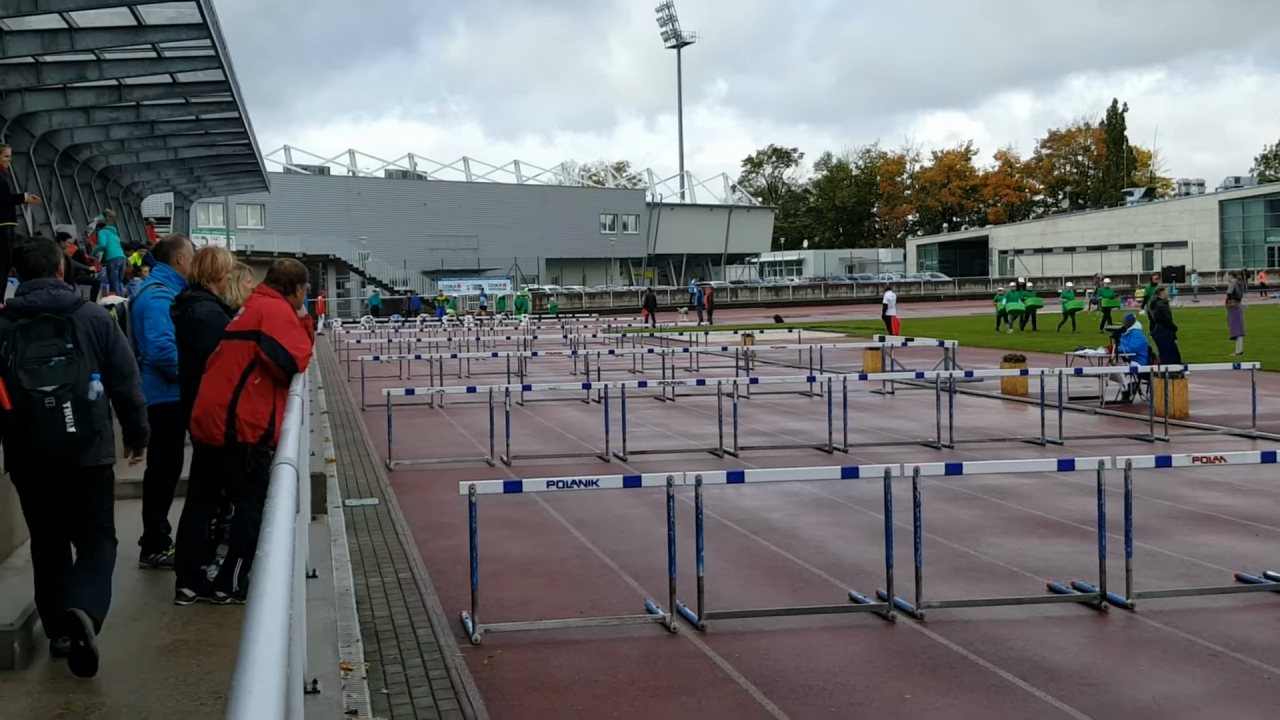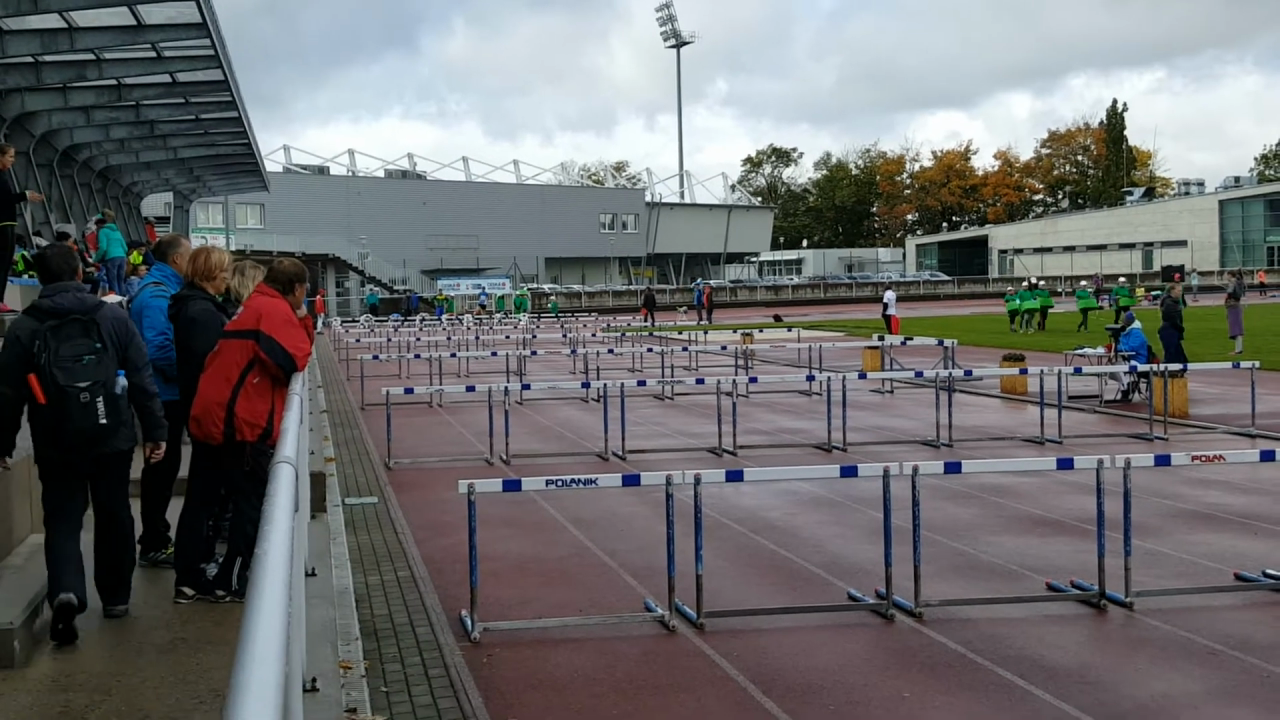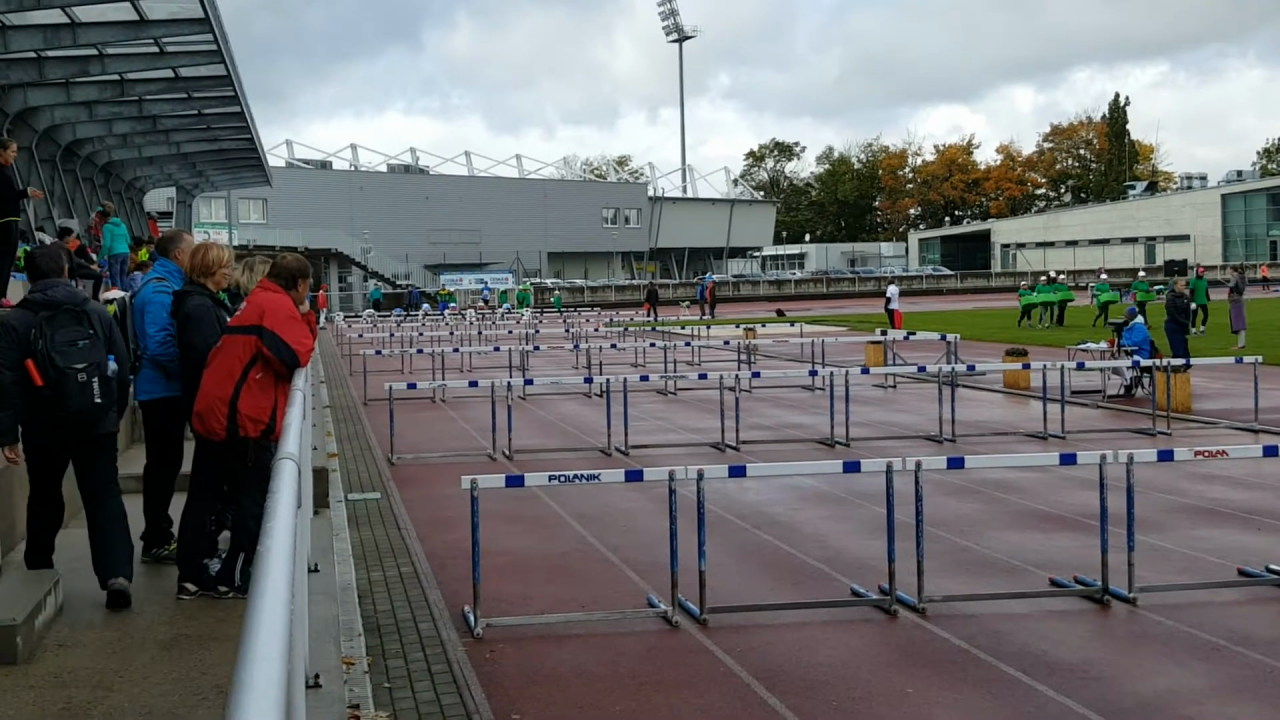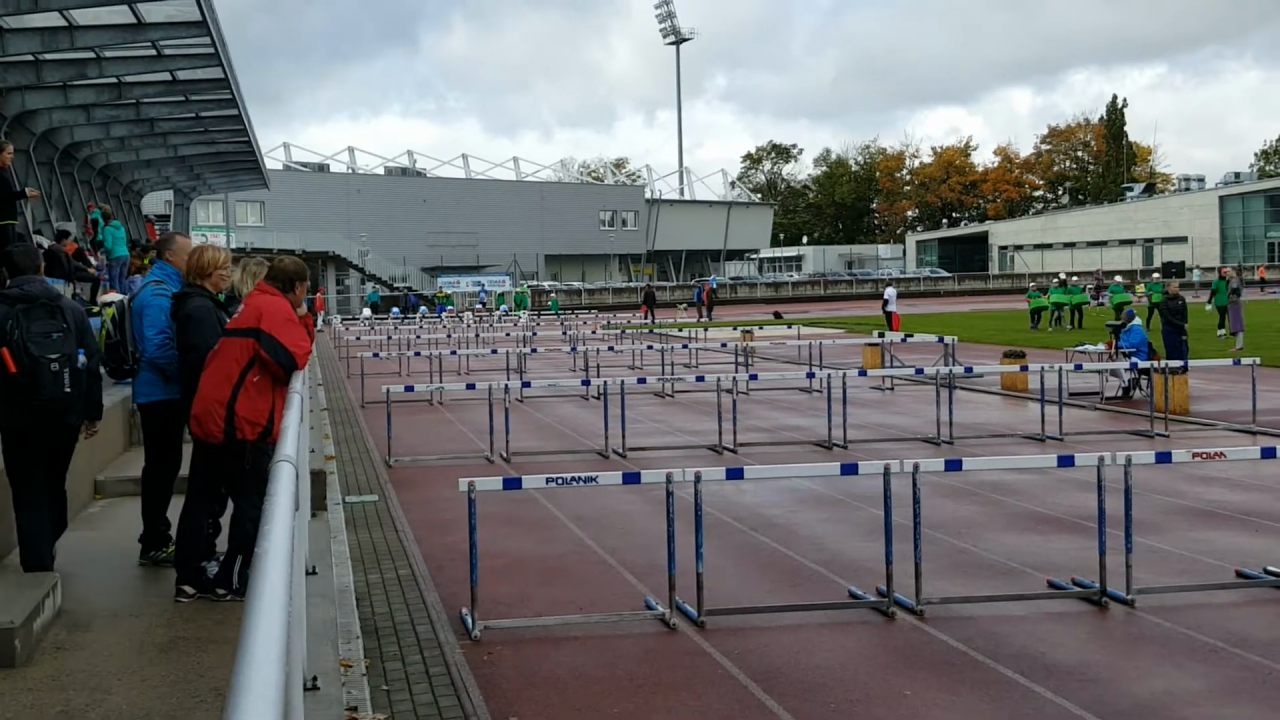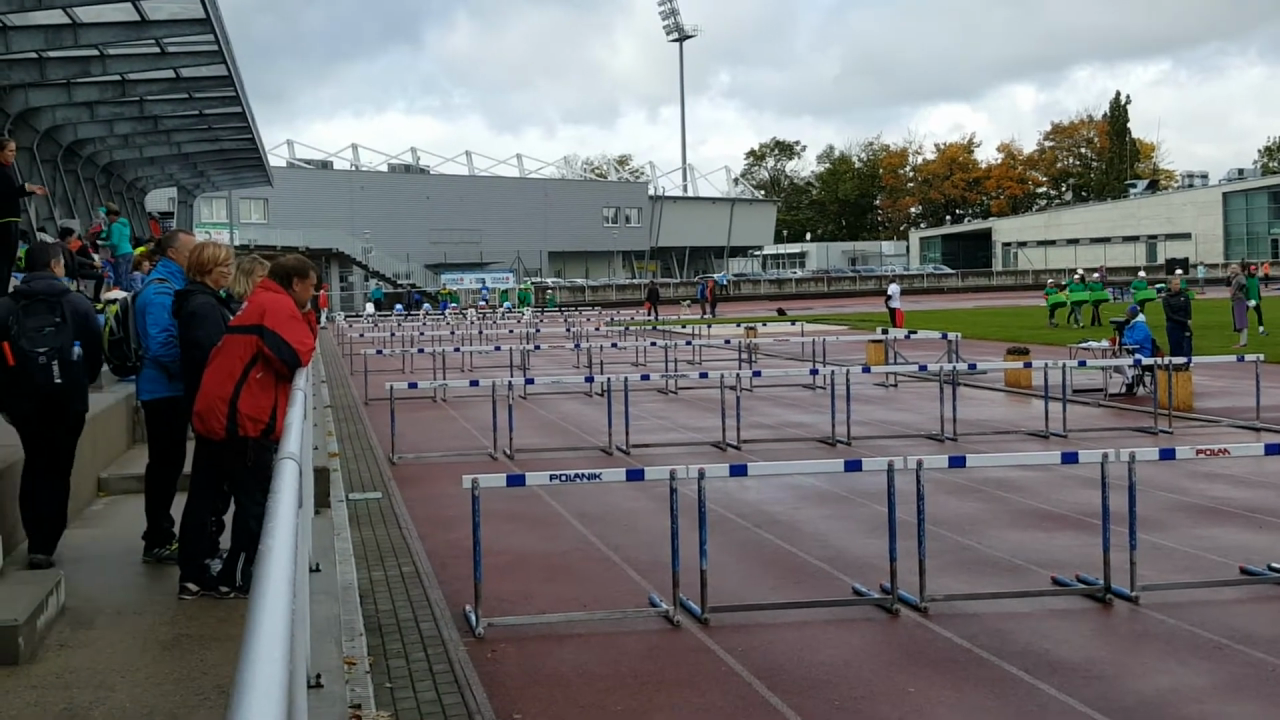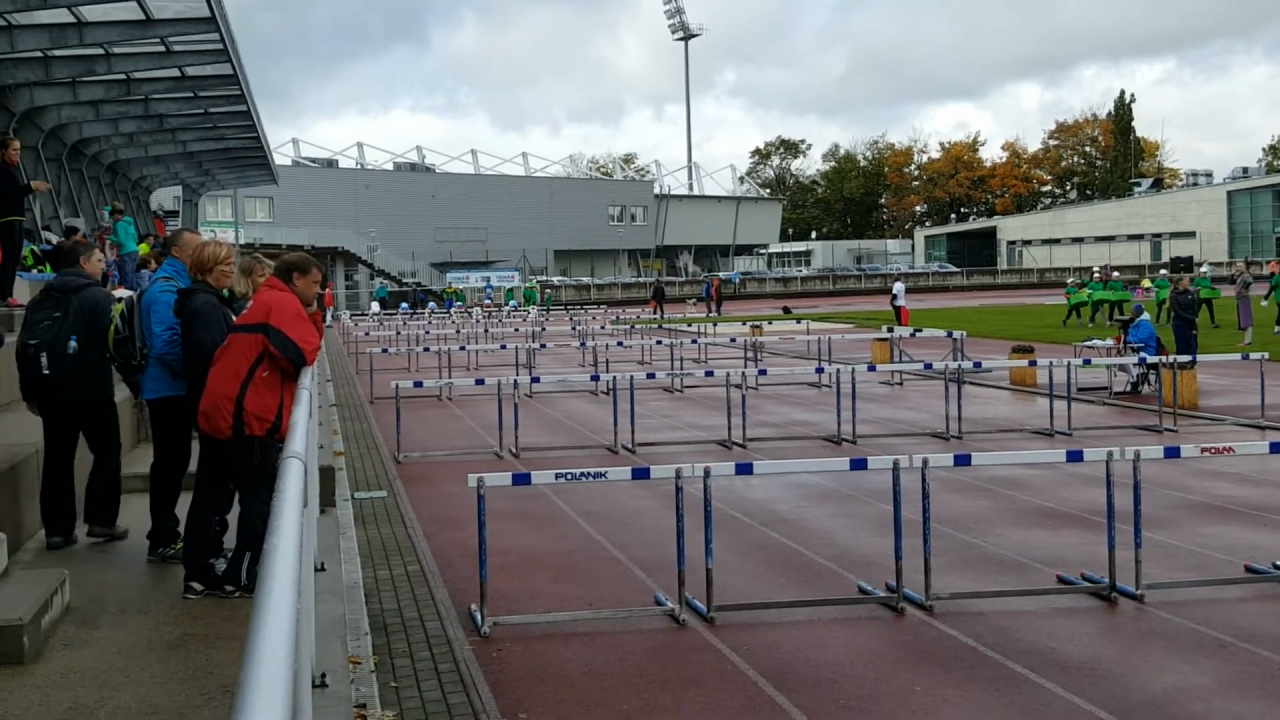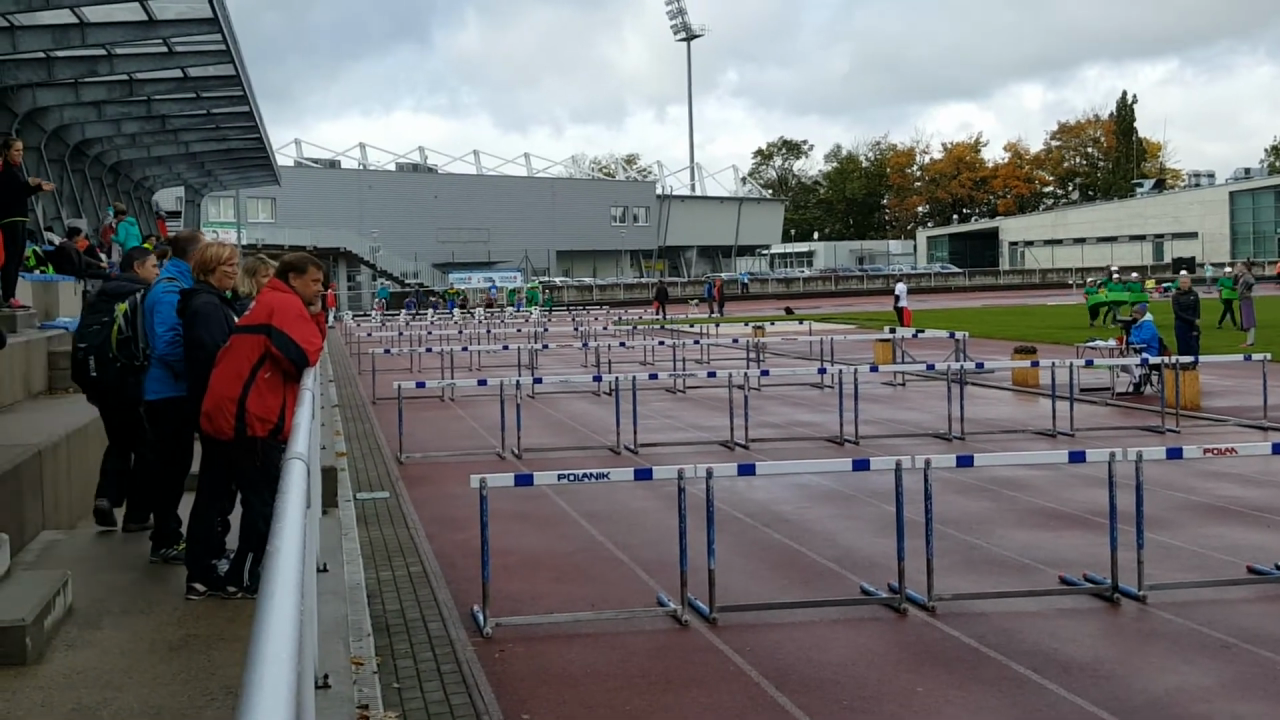
dt=0.5s
person 1, frame 1
left shoulder: (195, 307)
right shoulder: (207, 312)
left knee: (208, 487)
right knee: (205, 490)
left ankle: (201, 561)
right ankle: (189, 579)
person 1, frame 2
left shoulder: (201, 306)
right shoulder: (201, 312)
right elbow: (211, 364)
left knee: (208, 487)
right knee: (204, 490)
left ankle: (200, 561)
right ankle: (190, 578)
person 1, frame 3
left shoulder: (207, 303)
right shoulder: (199, 307)
right elbow: (208, 360)
left knee: (214, 483)
right knee: (207, 485)
left ankle: (204, 556)
right ankle: (192, 572)
person 1, frame 4
left shoulder: (207, 304)
right shoulder: (199, 309)
right elbow: (207, 361)
left knee: (211, 485)
right knee: (205, 488)
left ankle: (202, 558)
right ankle: (190, 575)
person 1, frame 5
left shoulder: (210, 301)
right shoulder: (202, 306)
right elbow: (211, 358)
left knee: (214, 482)
right knee: (208, 485)
left ankle: (206, 555)
right ankle: (193, 573)
person 1, frame 6
left shoulder: (214, 301)
right shoulder: (204, 305)
right elbow: (212, 358)
left knee: (219, 481)
right knee: (213, 484)
left ankle: (211, 555)
right ankle: (199, 570)
person 1, frame 7
left shoulder: (217, 302)
right shoulder: (206, 306)
right elbow: (214, 359)
left knee: (221, 482)
right knee: (215, 484)
left ankle: (213, 555)
right ankle: (201, 571)
person 2, frame 1
right shoulder: (95, 318)
right elbow: (126, 384)
right wrist: (137, 435)
right hip: (88, 455)
left knee: (48, 545)
right knee: (96, 542)
left ankle: (59, 632)
right ankle: (82, 613)
person 2, frame 2
right shoulder: (114, 318)
right elbow: (142, 381)
right wrist: (155, 432)
left hip: (55, 448)
right hip: (111, 442)
left knee: (62, 525)
right knee: (114, 518)
left ankle: (65, 593)
right ankle: (116, 596)
person 2, frame 3
right shoulder: (97, 313)
right elbow: (121, 369)
right wrist: (114, 413)
left hip: (43, 429)
right hip: (97, 425)
left knee: (44, 496)
right knee: (105, 500)
left ankle: (38, 567)
right ankle: (116, 575)
person 2, frame 4
right shoulder: (71, 309)
right elbow: (91, 363)
right wrist: (93, 411)
right hip: (65, 413)
left knee: (29, 491)
right knee: (53, 483)
left ankle: (39, 560)
right ankle: (44, 554)
person 2, frame 5
right shoulder: (77, 303)
right elbow: (95, 354)
right wrist: (77, 385)
right hip: (67, 401)
left knee: (35, 462)
right knee: (56, 471)
left ankle: (36, 533)
right ankle: (42, 546)
person 2, frame 6
left shoulder: (42, 299)
right shoulder: (99, 296)
left elbow: (25, 347)
left wrist: (29, 392)
left hip: (51, 390)
right hip: (91, 390)
left knee: (57, 458)
right knee: (107, 454)
left ankle: (58, 530)
right ankle: (101, 521)
person 2, frame 7
left shoulder: (96, 298)
right shoulder: (145, 299)
left elbow: (82, 343)
left wrist: (88, 386)
left hip: (104, 386)
right hip: (136, 387)
left knee: (119, 444)
right knee: (143, 450)
left ankle: (106, 498)
right ankle: (137, 515)
person 3, frame 1
left shoulder: (255, 306)
right shoulder: (276, 310)
right elbow: (294, 361)
left wrist: (302, 322)
right wrist: (303, 322)
left hip: (217, 418)
right hip: (241, 423)
right knee: (253, 505)
right ankle: (231, 585)
person 3, frame 2
left shoulder: (255, 306)
right shoulder: (276, 310)
right elbow: (293, 361)
left wrist: (301, 323)
right wrist: (303, 321)
left hip: (215, 416)
right hip: (241, 422)
right knee: (252, 503)
right ankle: (230, 583)
person 3, frame 3
left shoulder: (258, 301)
right shoulder: (278, 306)
right elbow: (296, 357)
left wrist: (304, 318)
right wrist: (305, 318)
left hip: (220, 413)
right hip: (243, 418)
left knee: (225, 497)
right knee: (254, 500)
left ankle: (196, 575)
right ankle: (233, 579)
person 3, frame 4
left shoulder: (257, 304)
right shoulder: (276, 309)
left elbow: (287, 354)
right elbow: (293, 360)
left wrist: (303, 321)
right wrist: (303, 321)
left hip: (218, 416)
right hip: (241, 421)
left knee: (242, 500)
right knee: (252, 503)
left ankle: (195, 576)
right ankle: (230, 582)
person 3, frame 5
left shoulder: (260, 302)
right shoulder: (278, 306)
left elbow: (290, 351)
right elbow: (296, 357)
left wrist: (306, 317)
right wrist: (305, 319)
left hip: (220, 413)
right hip: (243, 418)
left knee: (234, 497)
right knee: (255, 501)
left ankle: (201, 575)
right ankle: (234, 580)
person 3, frame 6
left shoulder: (266, 301)
right shoulder: (285, 304)
right elbow: (302, 356)
left wrist: (312, 316)
right wrist: (312, 318)
left hip: (223, 412)
right hip: (249, 418)
right knee: (260, 501)
left ankle: (199, 575)
right ankle: (239, 579)
person 3, frame 7
left shoulder: (268, 302)
right shoulder: (287, 305)
right elbow: (304, 357)
left wrist: (316, 316)
right wrist: (315, 317)
left hip: (225, 413)
right hip: (251, 419)
right knee: (263, 502)
left ankle: (202, 575)
right ankle: (242, 580)
person 4, frame 1
left shoulder: (164, 290)
right shoulder: (159, 296)
right elbow: (161, 350)
left hip: (166, 393)
right hip: (165, 394)
left knee: (166, 468)
right knee: (164, 469)
left ankle: (157, 539)
right ankle: (153, 547)
person 4, frame 2
left shoulder: (163, 288)
right shoulder: (158, 294)
right elbow: (160, 349)
left wrist: (185, 375)
left hip: (165, 392)
right hip: (162, 393)
left knee: (165, 466)
right knee: (161, 467)
left ankle: (157, 537)
right ankle: (153, 545)
person 4, frame 3
left shoulder: (166, 285)
right shoulder: (160, 290)
right elbow: (161, 345)
left wrist: (186, 373)
left hip: (165, 388)
right hip: (162, 389)
left knee: (166, 462)
right knee: (163, 464)
left ankle: (159, 534)
right ankle: (156, 541)
person 4, frame 4
left shoulder: (167, 287)
right shoulder: (159, 293)
right elbow: (159, 348)
left wrist: (185, 377)
left hip: (165, 391)
right hip: (161, 392)
left knee: (164, 464)
right knee: (161, 466)
left ankle: (157, 536)
right ankle: (154, 544)
person 4, frame 5
left shoulder: (170, 286)
right shoulder: (162, 291)
right elbow: (163, 346)
left hip: (169, 388)
right hip: (165, 389)
left knee: (168, 463)
right knee: (165, 464)
left ankle: (161, 534)
right ankle: (157, 542)
person 4, frame 6
left shoulder: (178, 284)
right shoulder: (168, 289)
right elbow: (167, 345)
left hip: (174, 388)
right hip: (170, 388)
left knee: (173, 461)
right knee: (170, 463)
left ankle: (166, 533)
right ankle: (162, 541)
person 4, frame 7
left shoulder: (178, 285)
right shoulder: (171, 290)
right elbow: (169, 346)
left hip: (174, 388)
right hip: (171, 390)
left knee: (174, 463)
right knee: (172, 464)
left ankle: (168, 534)
right ankle: (164, 542)
